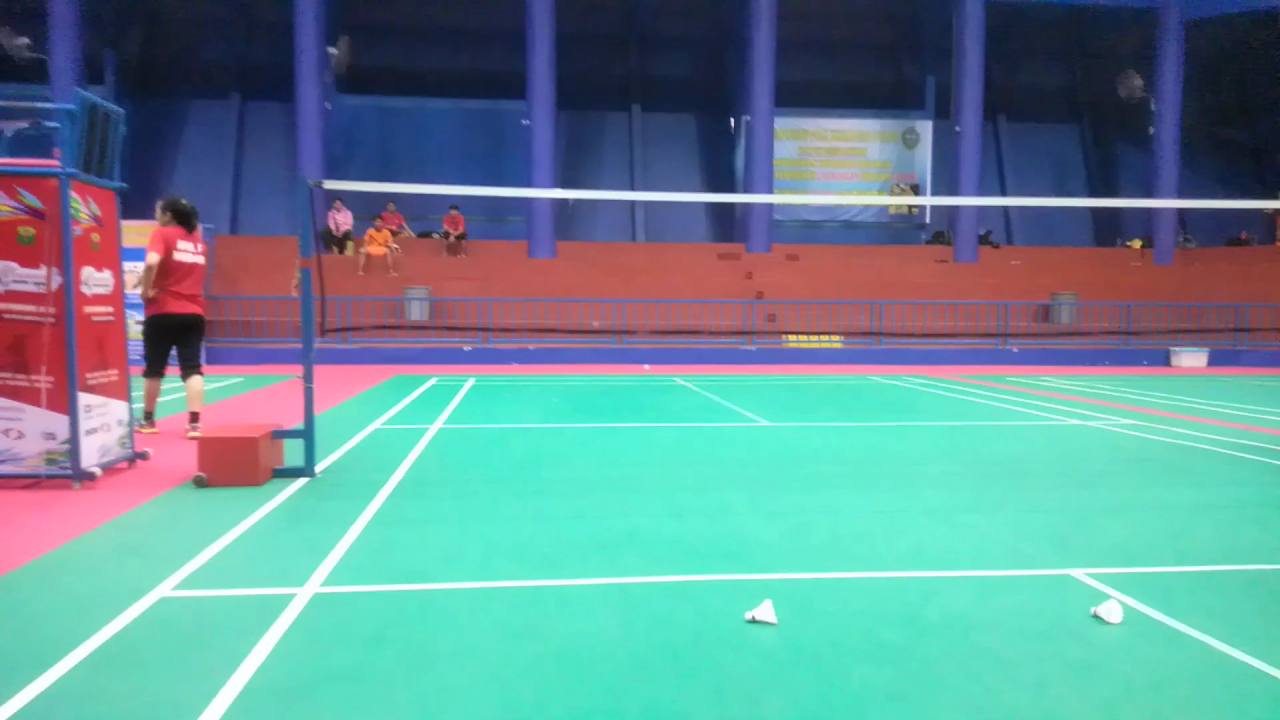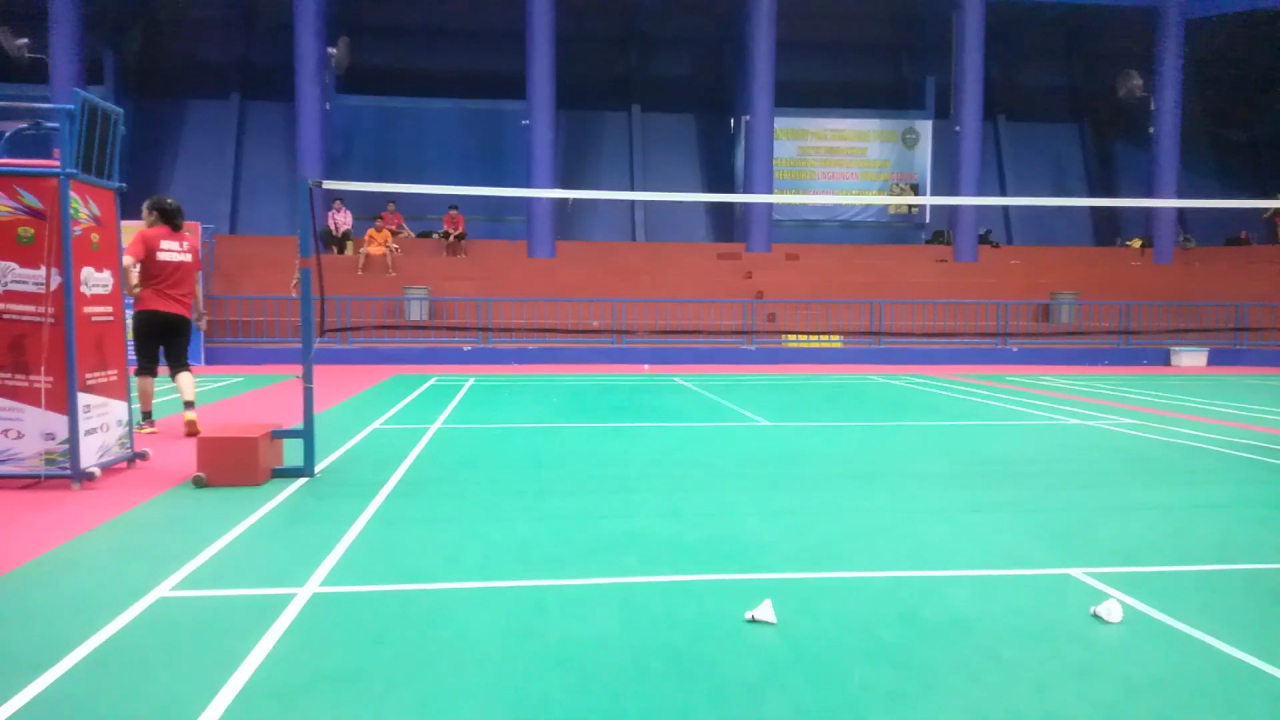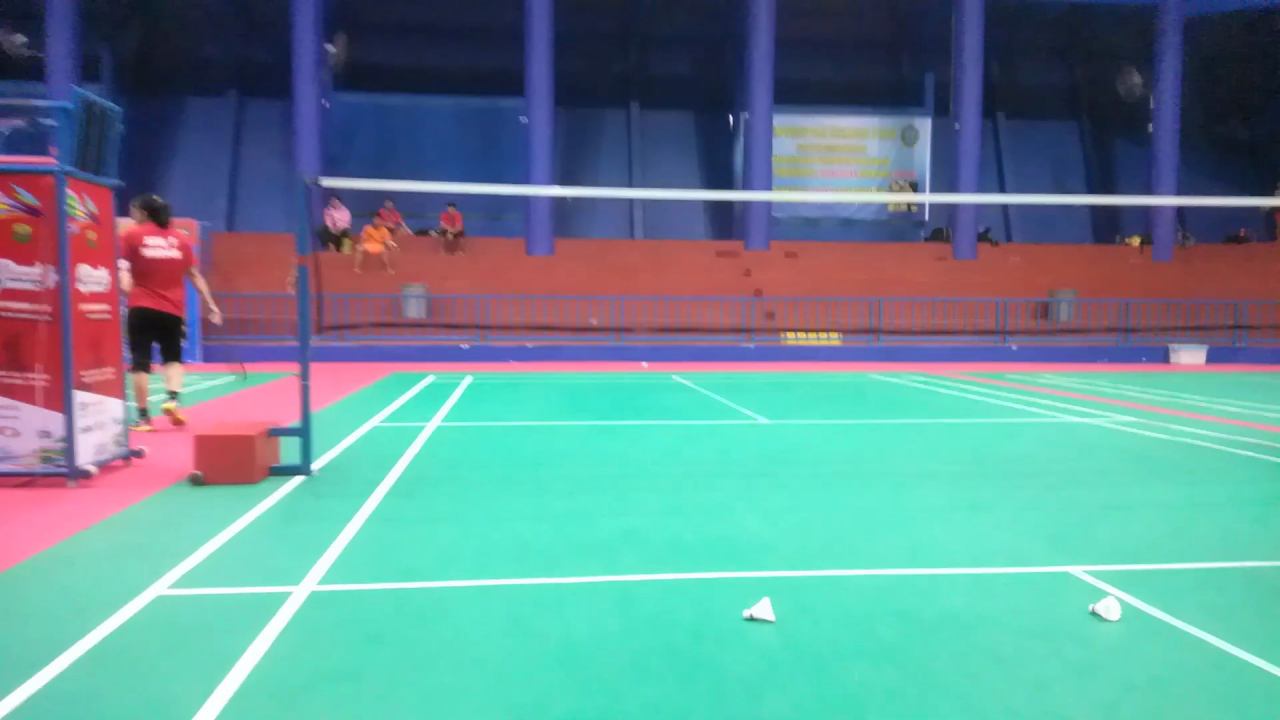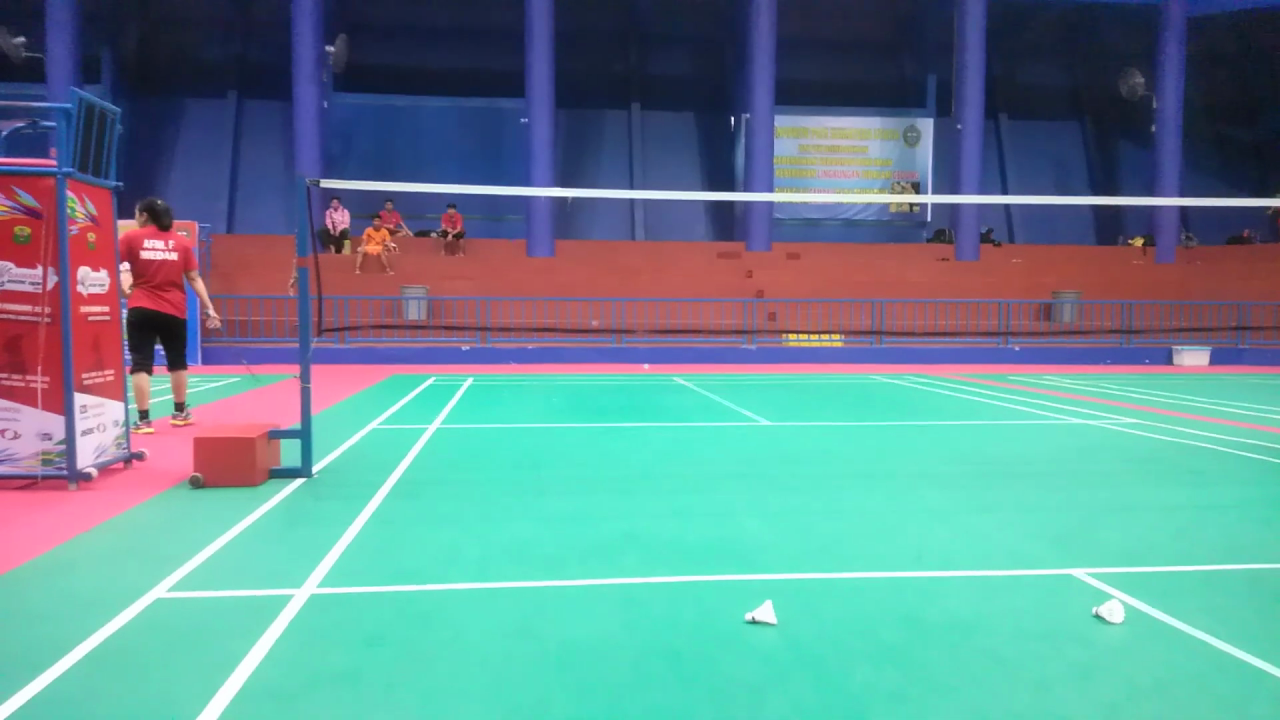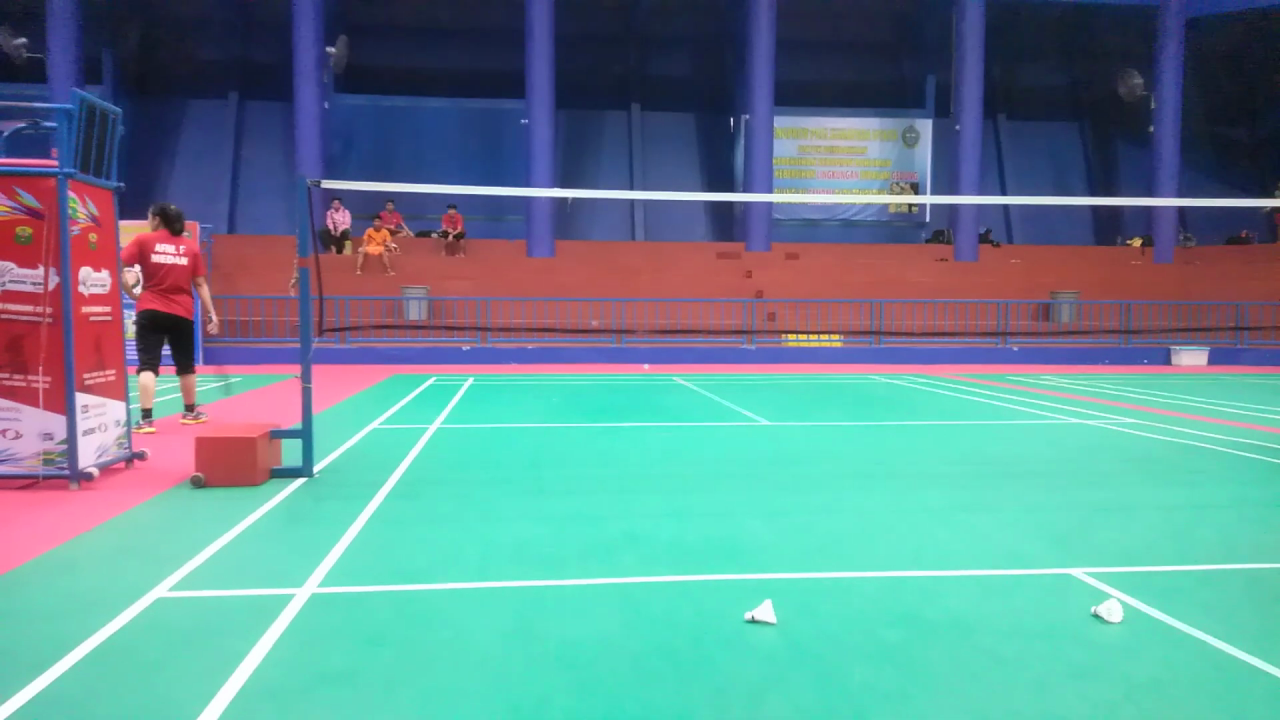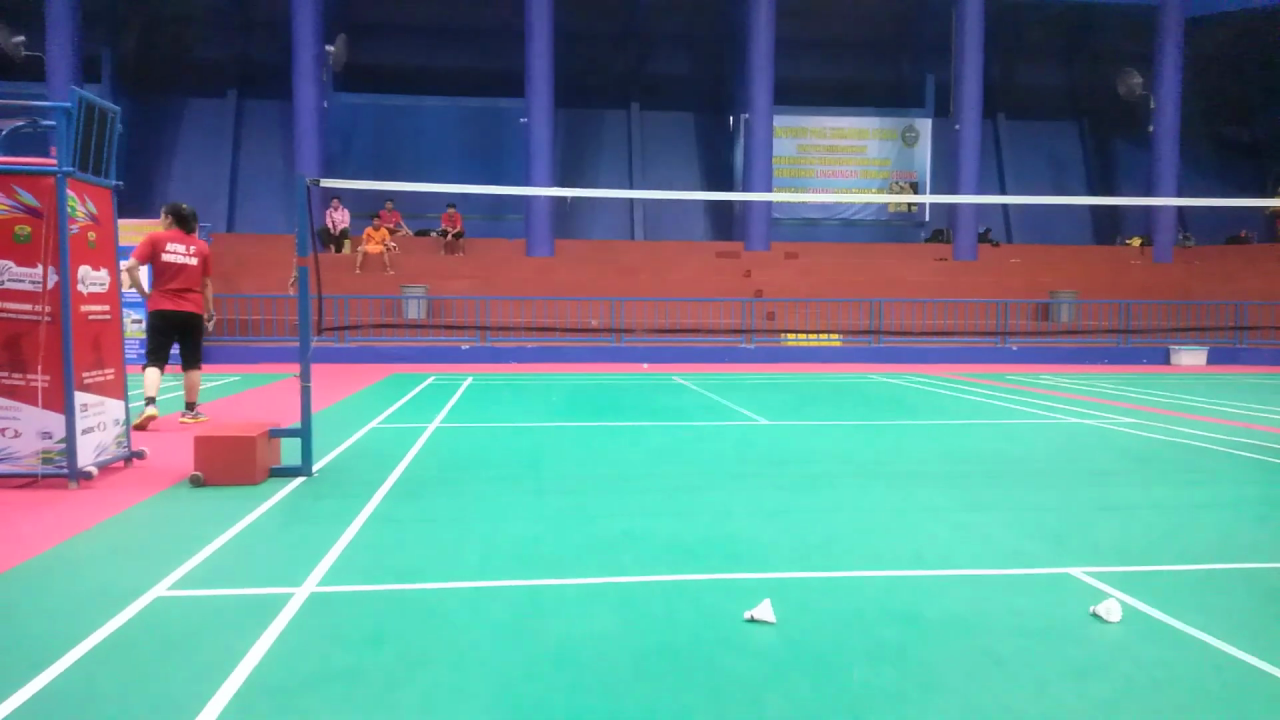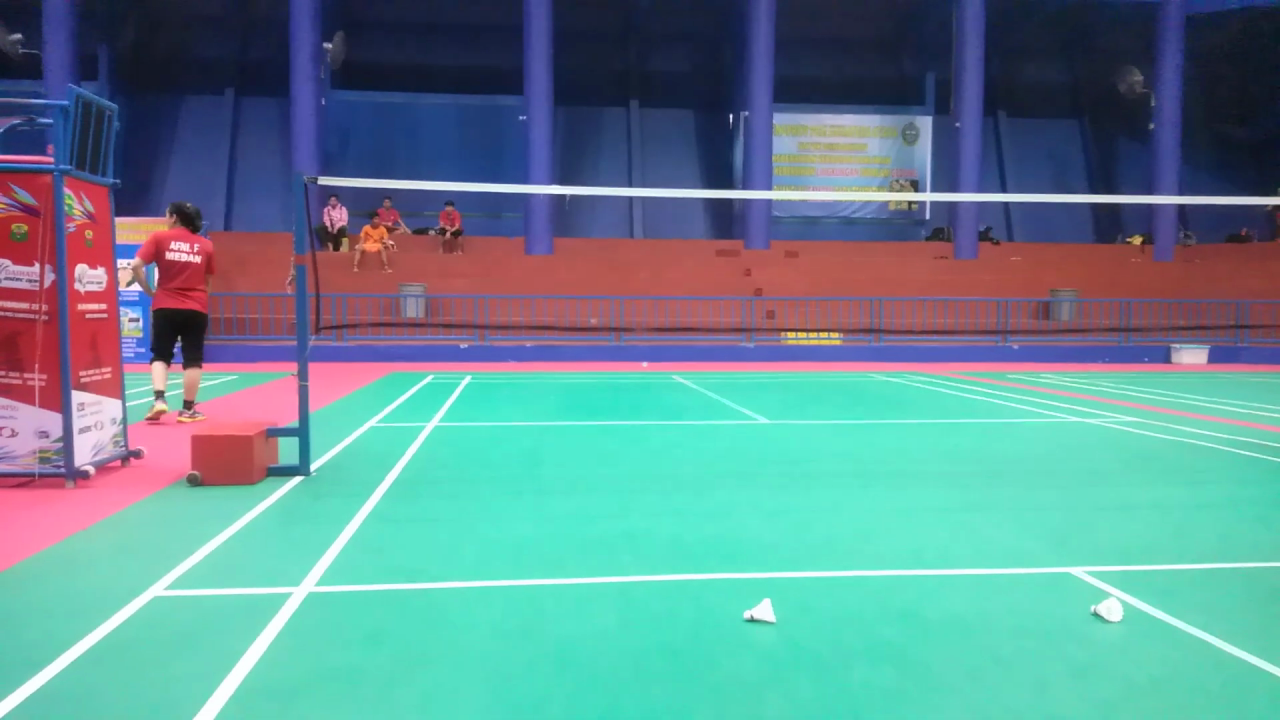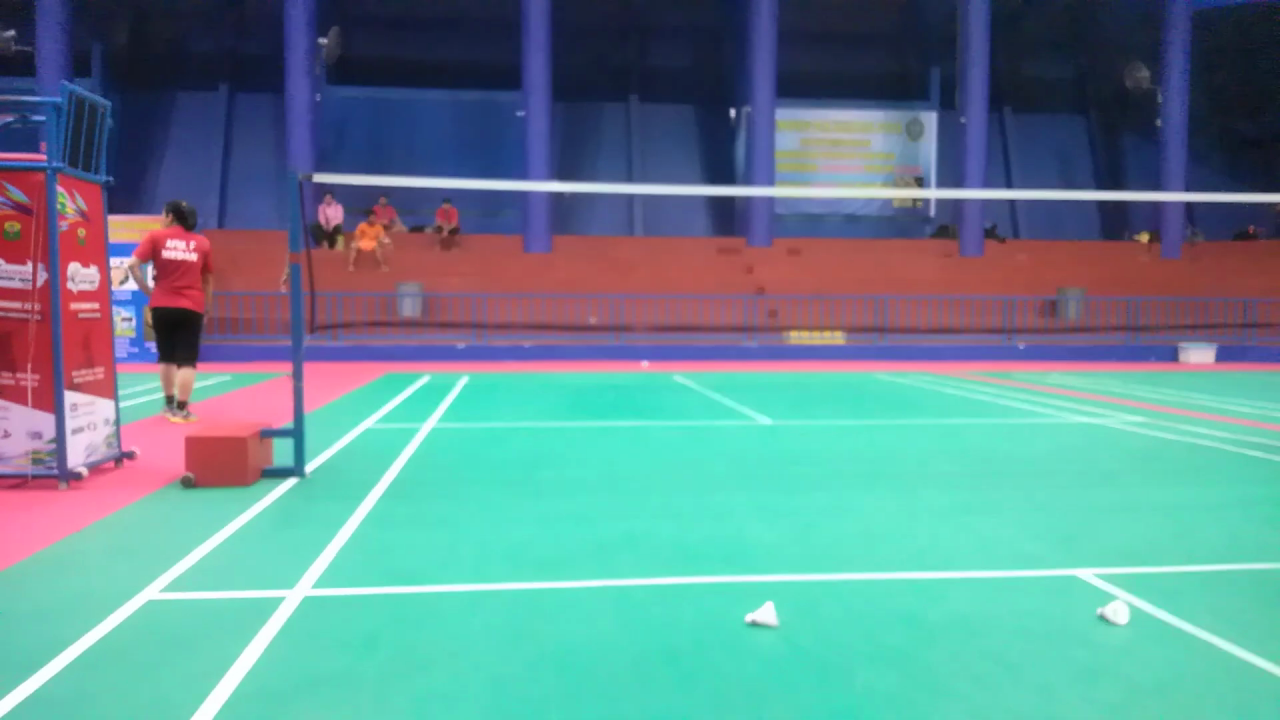
dt=0.2s
person 1, frame 1
left shoulder: (162, 233)
right shoulder: (199, 241)
left elbow: (152, 262)
left wrist: (146, 289)
left hip: (163, 312)
right hip: (194, 313)
left knee: (154, 367)
right knee: (192, 368)
left ankle: (148, 420)
right ankle: (194, 423)
person 1, frame 2
left shoulder: (146, 236)
right shoulder: (190, 242)
left elbow: (127, 264)
right elbow: (195, 281)
left wrist: (131, 288)
right wrist: (199, 311)
left hip: (149, 310)
right hip: (180, 313)
left knee: (146, 367)
right knee: (180, 365)
left ankle: (146, 420)
right ankle: (189, 409)
person 1, frame 3
left shoulder: (132, 235)
right shoulder: (180, 239)
right elbow: (195, 275)
left wrist: (122, 286)
right wrist: (210, 305)
left hip: (141, 308)
right hip: (172, 309)
left knee: (141, 363)
right knee: (172, 358)
left ankle: (143, 417)
right ankle: (172, 399)
person 1, frame 4
left shoulder: (131, 238)
right shoulder: (182, 242)
right elbow: (194, 278)
left wrist: (122, 290)
right wrist: (209, 309)
left hip: (141, 310)
right hip: (173, 311)
left knee: (141, 364)
right knee: (177, 361)
left ankle: (143, 419)
right ankle: (180, 412)
person 1, frame 5
left shoulder: (143, 240)
right shoulder: (191, 247)
right elbow: (200, 284)
left wrist: (132, 293)
right wrist: (211, 314)
left hip: (150, 312)
right hip: (182, 314)
left knee: (148, 365)
right knee: (186, 364)
left ankle: (146, 419)
right ankle: (191, 411)
person 1, frame 6
left shoulder: (155, 239)
right shoulder: (201, 246)
left elbow: (131, 266)
right elbow: (206, 284)
left wrist: (143, 292)
right wrist: (210, 312)
left hip: (161, 309)
right hip: (192, 312)
left knee: (154, 361)
right knee: (192, 362)
left ankle: (150, 405)
right ankle: (191, 410)
person 1, frame 7
left shoulder: (160, 238)
right shoulder: (206, 245)
left elbow: (136, 266)
left wrist: (149, 291)
right wrist: (204, 305)
left hip: (165, 307)
right hip: (196, 310)
left knee: (161, 356)
right knee: (193, 360)
left ankle: (159, 399)
right ankle: (188, 409)
person 1, frame 8
left shoulder: (156, 237)
right shoulder: (202, 243)
left elbow: (133, 265)
right elbow: (207, 280)
left wrist: (147, 290)
right wrist: (206, 307)
left hip: (162, 306)
right hip: (191, 308)
left knee: (166, 356)
right knee: (187, 360)
left ankle: (170, 404)
right ankle: (181, 410)
